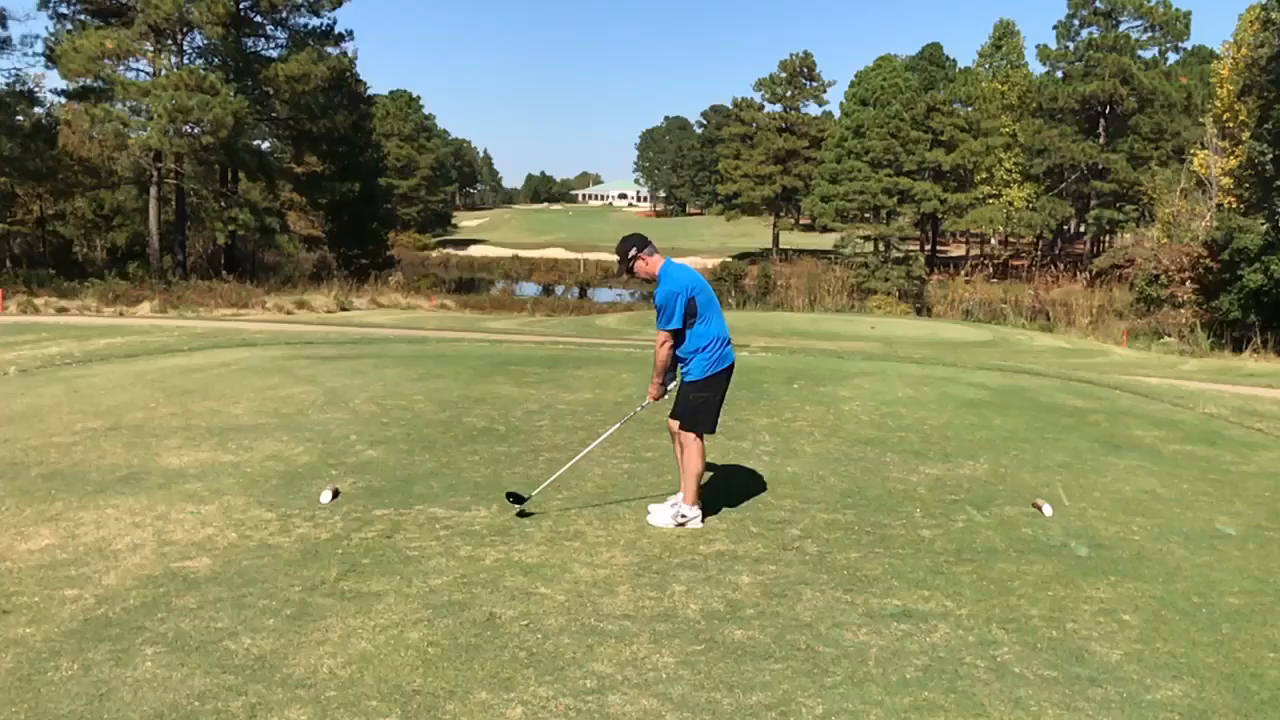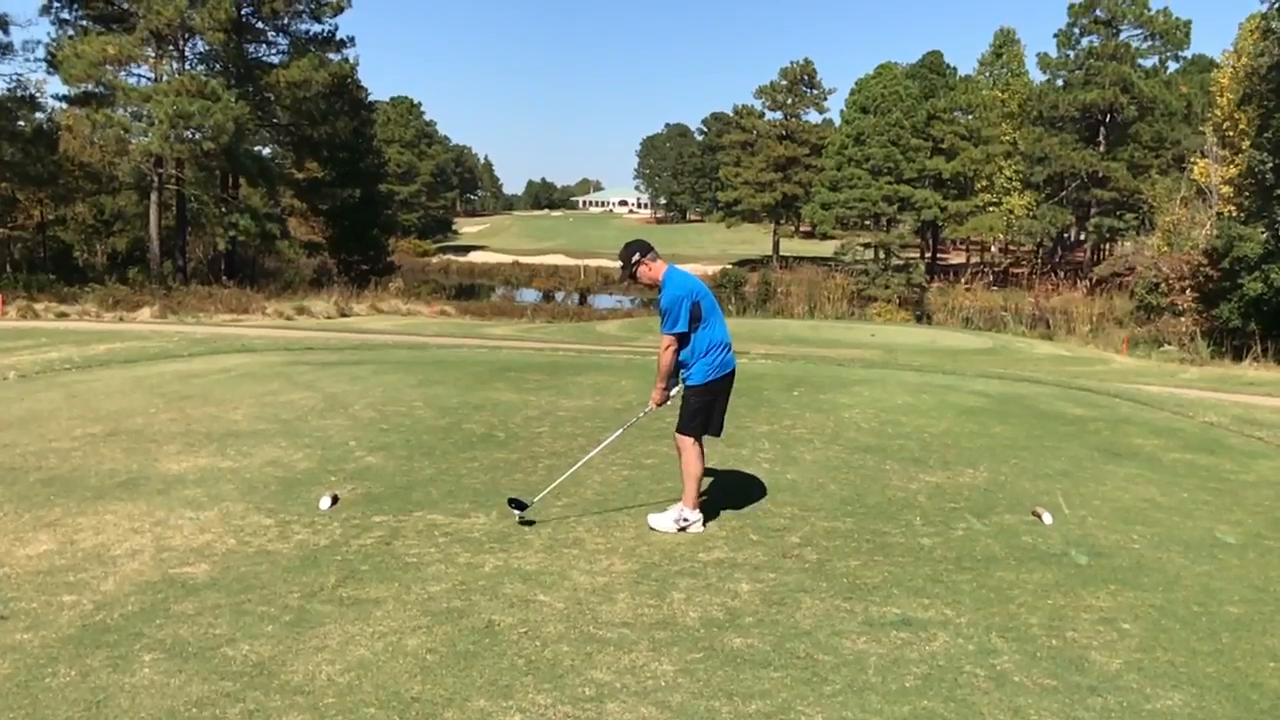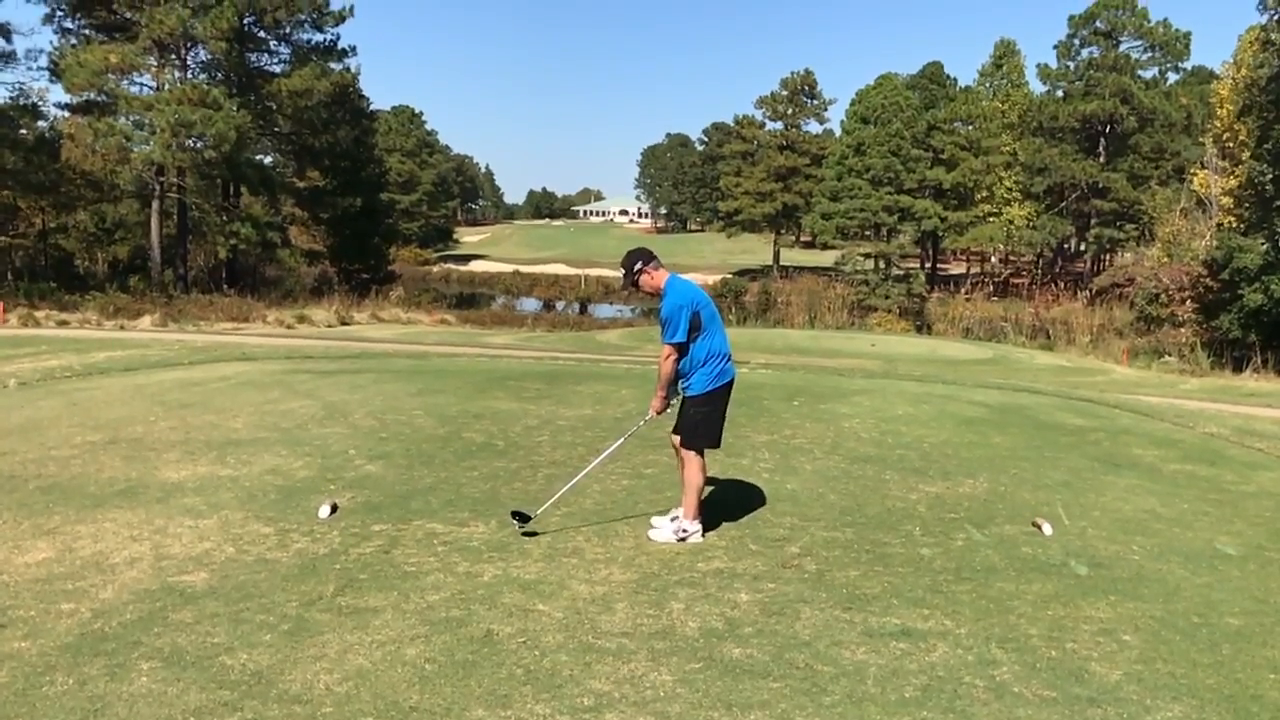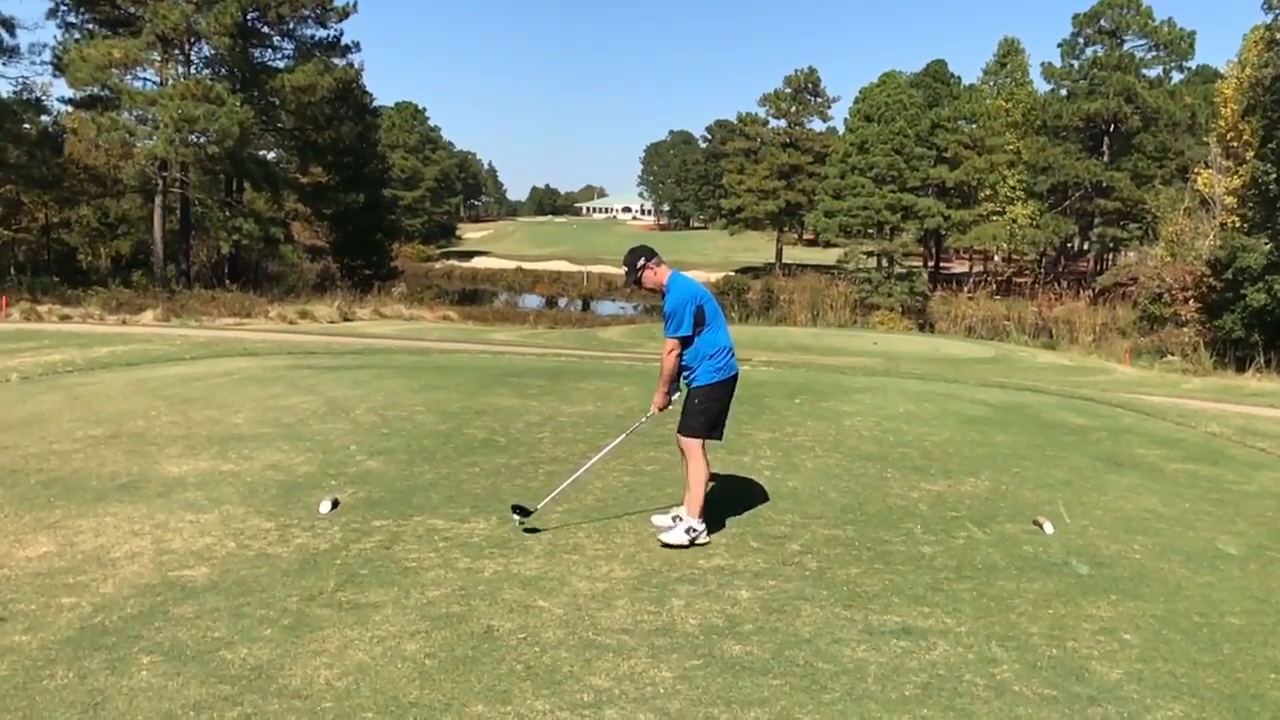
dt=0.5s
person 1, frame 1
left shoulder: (669, 286)
right shoulder: (677, 271)
left elbow: (665, 342)
left wrist: (656, 382)
right wrist: (667, 376)
left hip: (706, 365)
right hip: (705, 362)
left knee: (690, 434)
right knee: (677, 426)
left ankle: (690, 510)
right ankle: (685, 496)
person 1, frame 2
left shoulder: (673, 291)
right shoulder: (677, 280)
left elbow: (670, 346)
left wrist: (660, 387)
right wrist: (668, 382)
left hip: (707, 371)
right hip: (709, 368)
left knee: (686, 439)
right knee: (691, 439)
left ankle: (690, 514)
right ankle: (688, 505)
person 1, frame 3
left shoulder: (675, 300)
right shoulder: (680, 289)
left elbow: (670, 355)
left wrist: (660, 395)
right wrist: (668, 390)
left hip: (707, 381)
right hip: (704, 379)
left knee: (690, 451)
right knee: (680, 443)
left ankle: (690, 525)
right ankle: (686, 511)
person 1, frame 4
left shoulder: (678, 294)
right shoulder: (679, 288)
left elbow: (672, 350)
right elbow: (682, 348)
left wrist: (662, 391)
right wrist: (670, 386)
left hip: (711, 375)
right hip: (707, 374)
left knee: (692, 443)
right knee: (686, 441)
left ankle: (694, 523)
right ankle: (688, 511)
